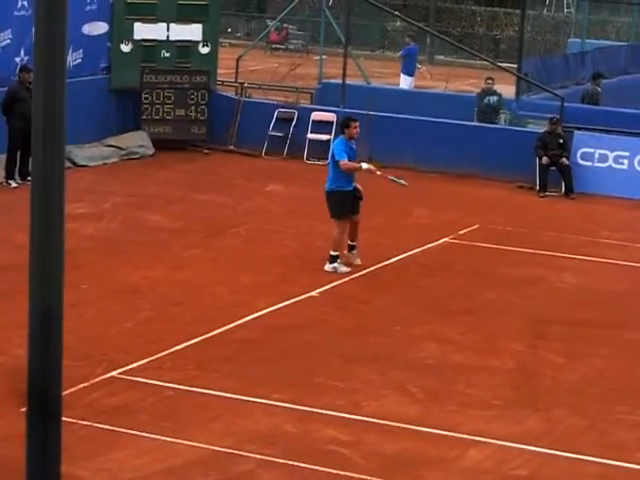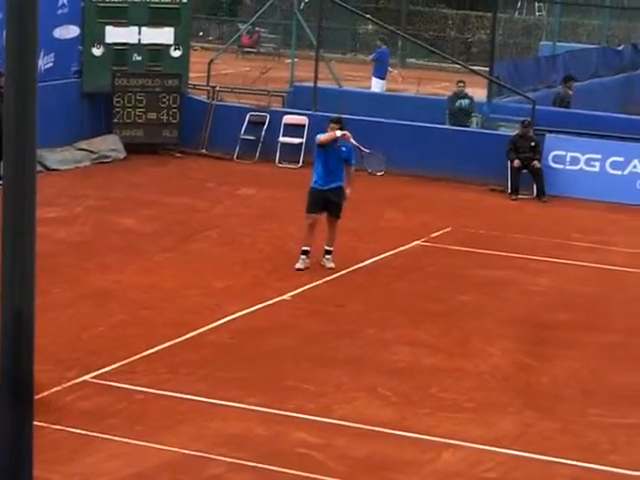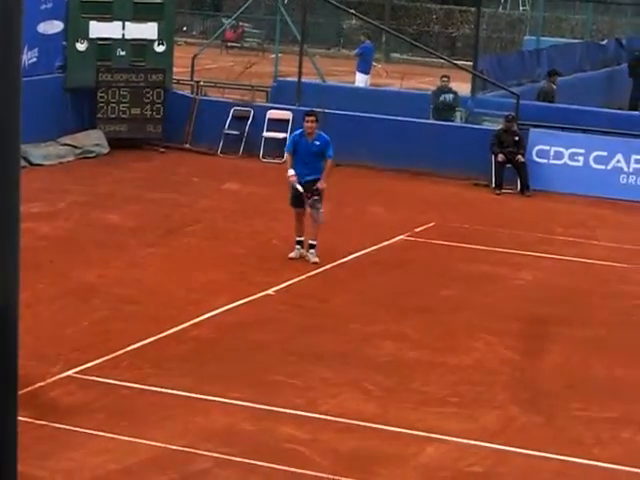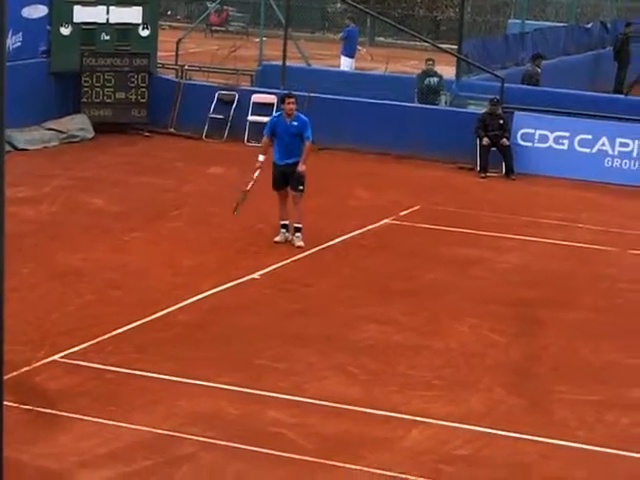
dt=0.7s
person 1, frame 1
left shoulder: (351, 143)
right shoulder: (339, 144)
right elbow: (344, 166)
left wrist: (355, 184)
right wrist: (364, 166)
left hip: (349, 188)
right hip: (336, 190)
left knee: (355, 220)
right knee: (341, 225)
left ankle: (351, 251)
right ankle: (332, 262)
person 1, frame 2
left shoulder: (347, 147)
right shoulder: (321, 139)
left elbow: (349, 167)
right elbow: (322, 139)
left wrist: (348, 187)
right wrist: (338, 134)
left hip: (336, 189)
right hip: (318, 187)
left knee: (332, 223)
right knee: (311, 221)
left ankle: (327, 256)
right ankle: (304, 256)
person 1, frame 3
left shoulder: (324, 140)
right shoulder: (296, 136)
left elbow: (329, 161)
right elbow: (289, 155)
left wrist: (323, 180)
right wrist: (291, 172)
left hip: (315, 182)
right hip: (297, 181)
left knee: (315, 215)
right knee: (298, 214)
left ankle: (312, 250)
right ankle: (299, 247)
person 1, frame 4
left shoulder: (303, 121)
right shoulder: (275, 120)
left elbow: (308, 142)
right elbow: (267, 139)
left wrist: (302, 163)
right wrist: (261, 158)
left hip: (296, 164)
right hip: (278, 164)
left knee: (297, 198)
right knee: (282, 197)
left ankle: (297, 234)
right ankle: (284, 231)
